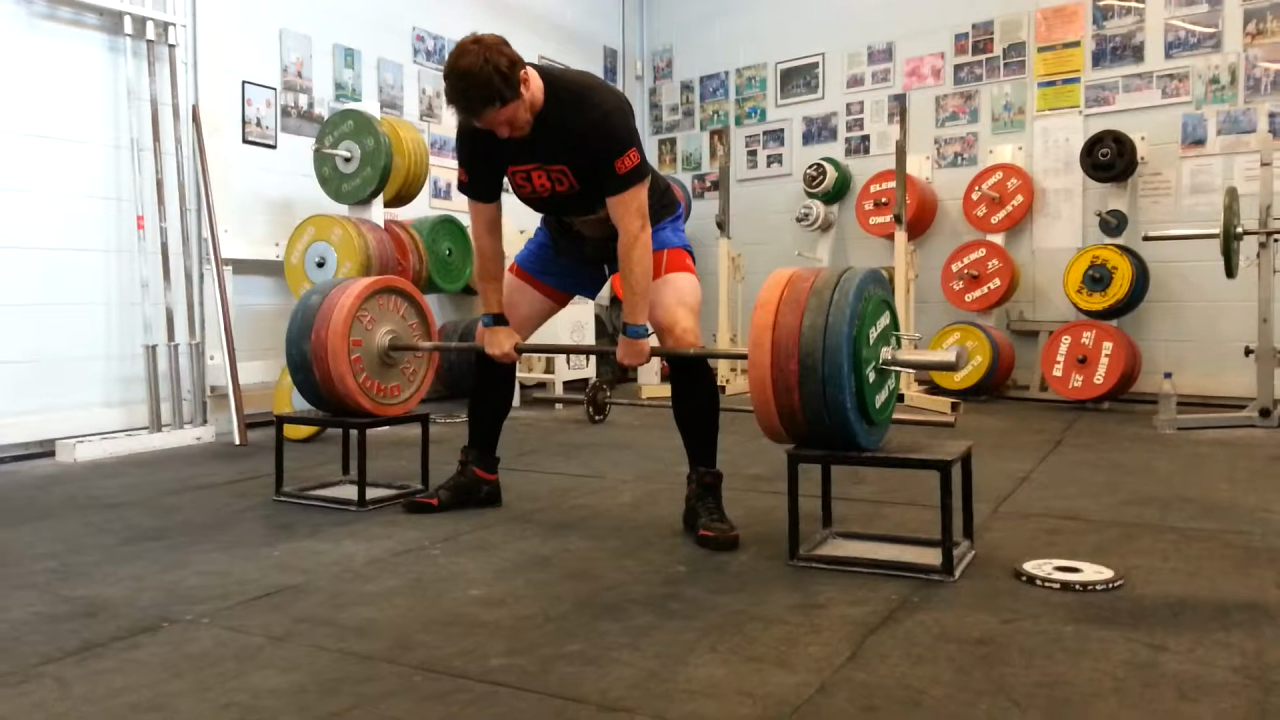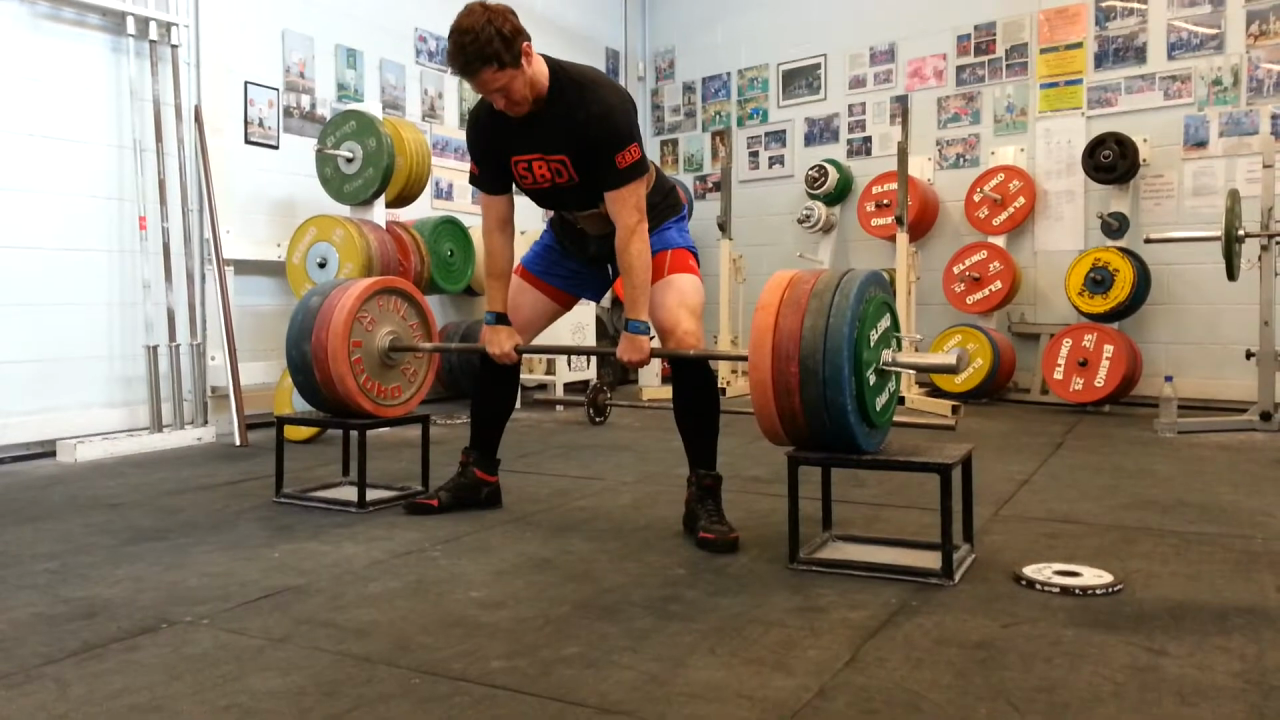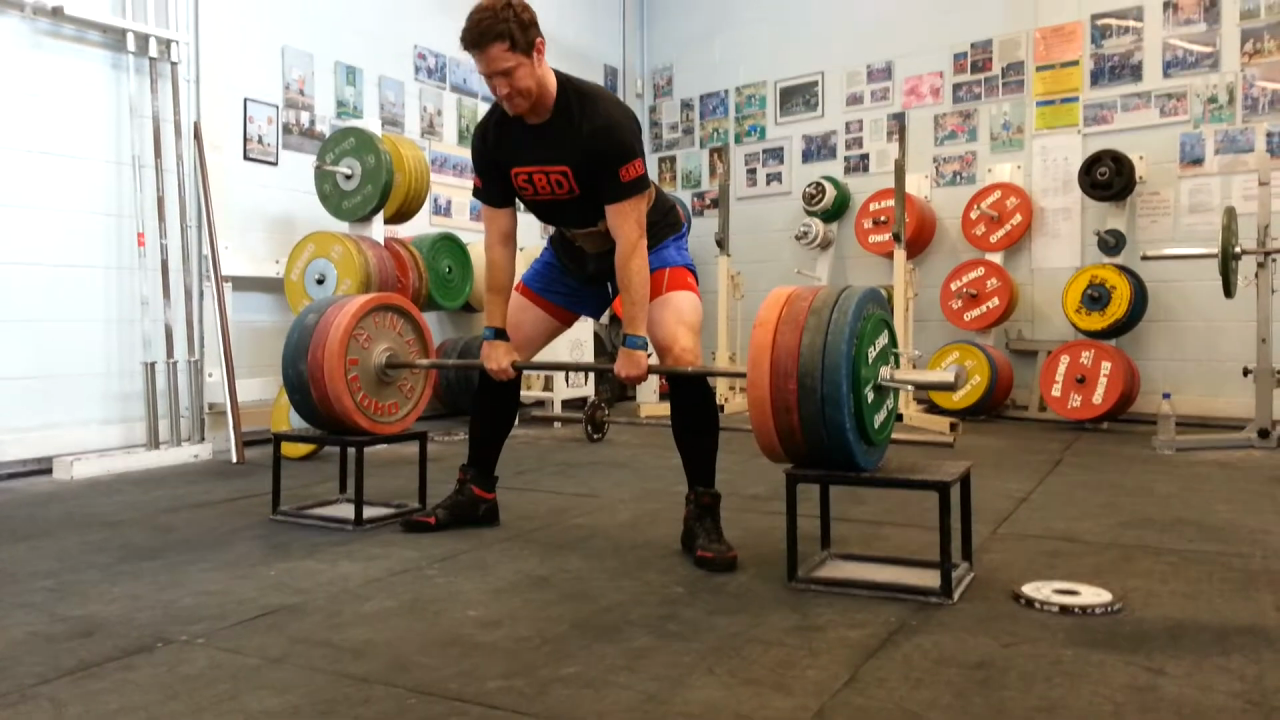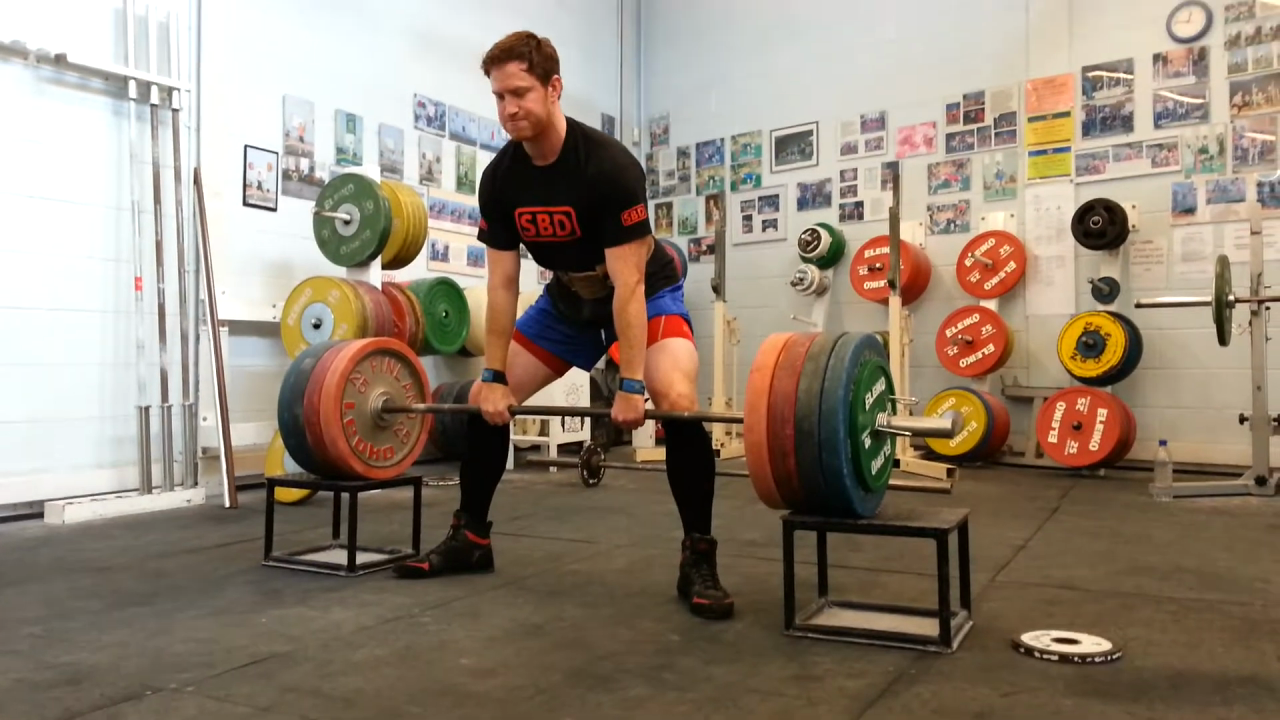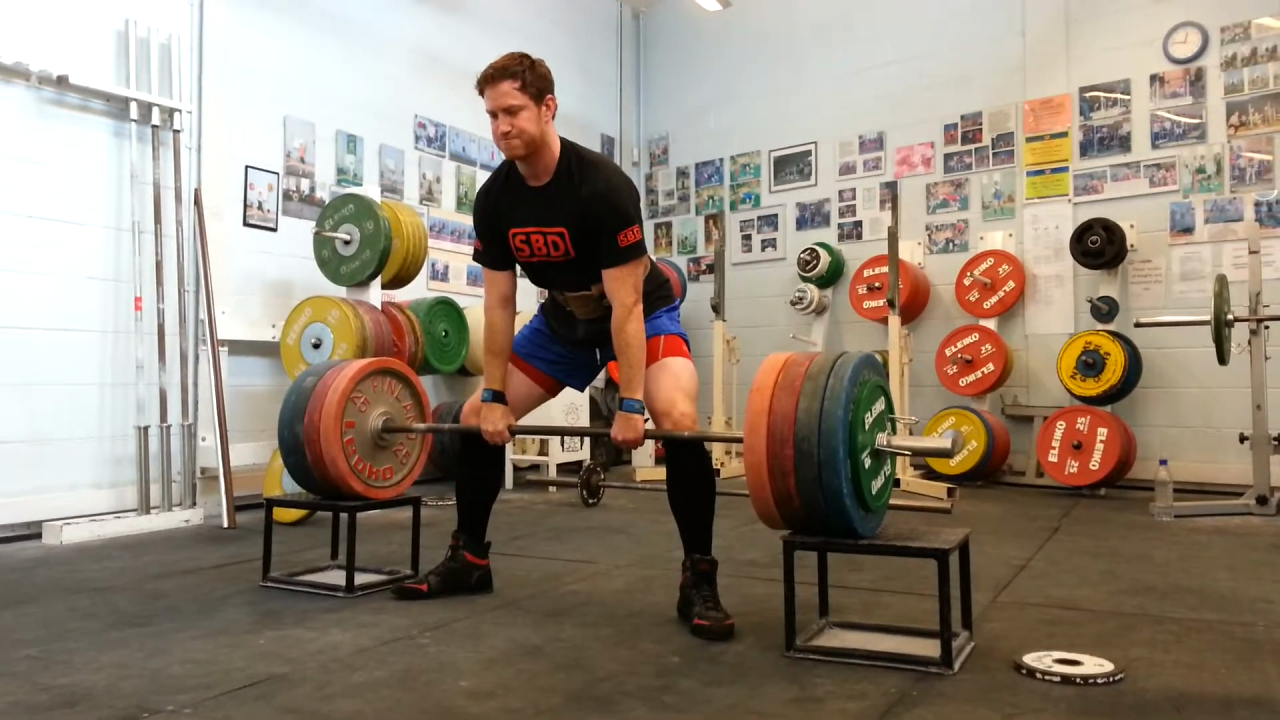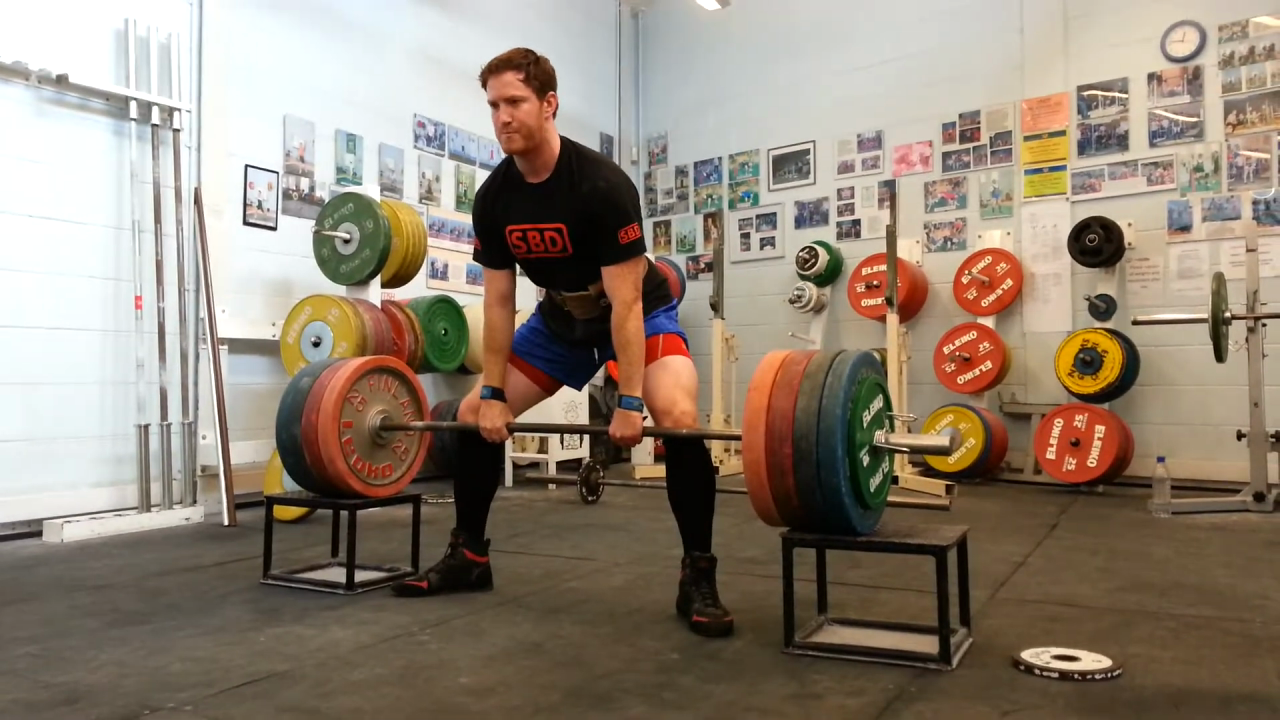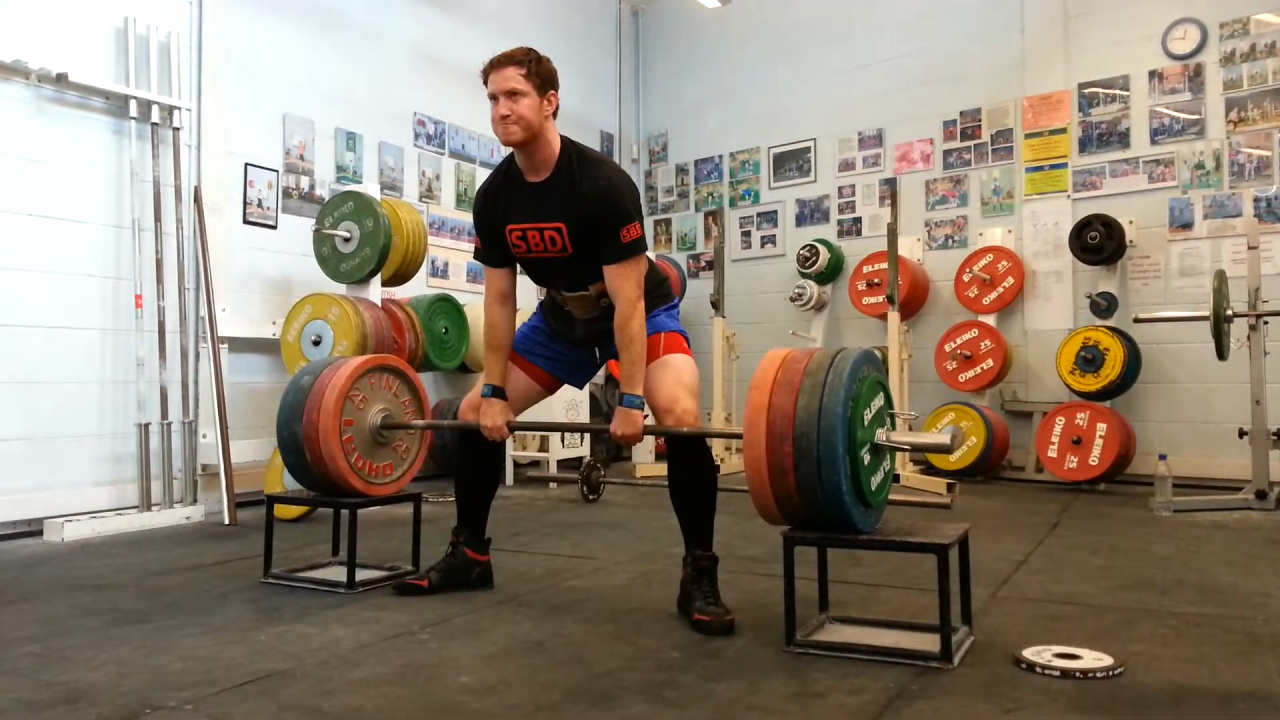
dt=0.5s
person 1, frame 1
left shoulder: (597, 109)
right shoulder: (476, 133)
left elbow: (631, 226)
right elbow: (486, 231)
left wrist: (635, 328)
right wrist: (493, 320)
left hip: (644, 222)
right hip: (564, 230)
left knee: (682, 335)
right knee: (495, 338)
left ankle: (704, 492)
right ankle: (478, 473)
person 1, frame 2
left shoulder: (599, 102)
right shoulder: (486, 124)
left elbow: (630, 223)
right elbow: (497, 224)
left wrist: (636, 325)
right wrist: (497, 317)
left hip: (650, 224)
right hip: (571, 231)
left knee: (683, 337)
right knee: (497, 339)
left ankle: (704, 494)
right ankle: (479, 474)
person 1, frame 3
left shoulder: (604, 120)
right shoulder: (492, 135)
left elbow: (630, 238)
right elbow: (499, 239)
left wrist: (633, 341)
right wrist: (496, 333)
left hip: (649, 243)
right hip: (571, 250)
left knee: (680, 354)
right knee: (496, 359)
left ankle: (702, 512)
right ankle: (476, 491)
person 1, frame 4
left shoulder: (609, 166)
right shoulder: (500, 177)
left elbow: (628, 283)
right elbow: (502, 282)
left wrist: (630, 386)
right wrist: (493, 376)
left hip: (646, 295)
right hip: (567, 299)
left knee: (676, 400)
right knee: (485, 400)
left ankle: (698, 560)
right ankle: (471, 537)
person 1, frame 5
left shoulder: (603, 186)
right shoulder: (494, 199)
left elbow: (626, 303)
right elbow: (499, 303)
left wrist: (630, 406)
right wrist: (493, 395)
left hip: (642, 314)
right hip: (562, 318)
left knee: (677, 419)
right knee: (477, 417)
left ankle: (698, 580)
right ankle: (469, 558)
person 1, frame 6
left shoulder: (602, 185)
right shoulder: (493, 197)
left elbow: (626, 302)
right elbow: (498, 301)
left wrist: (629, 403)
right wrist: (492, 394)
left hip: (640, 314)
right hip: (560, 318)
left knee: (677, 417)
right knee: (474, 415)
left ankle: (698, 578)
right ankle: (469, 555)
person 1, frame 7
left shoulder: (603, 185)
right shoulder: (494, 196)
left elbow: (628, 301)
right elbow: (499, 300)
left wrist: (630, 402)
right wrist: (493, 392)
left hip: (642, 314)
right hip: (561, 317)
left knee: (680, 417)
right knee: (475, 415)
left ankle: (699, 576)
right ankle: (469, 554)
